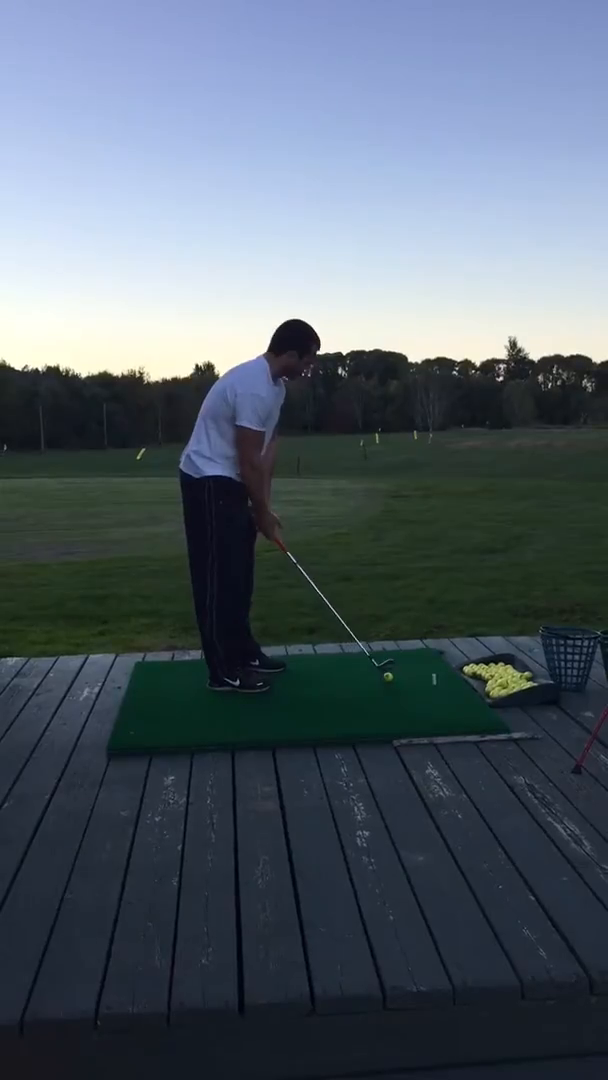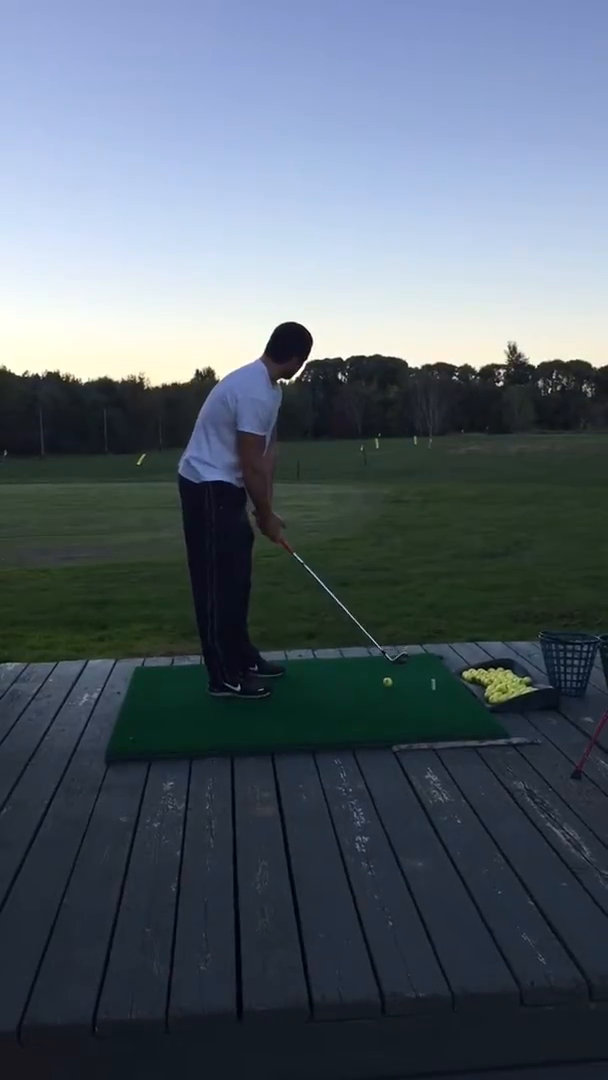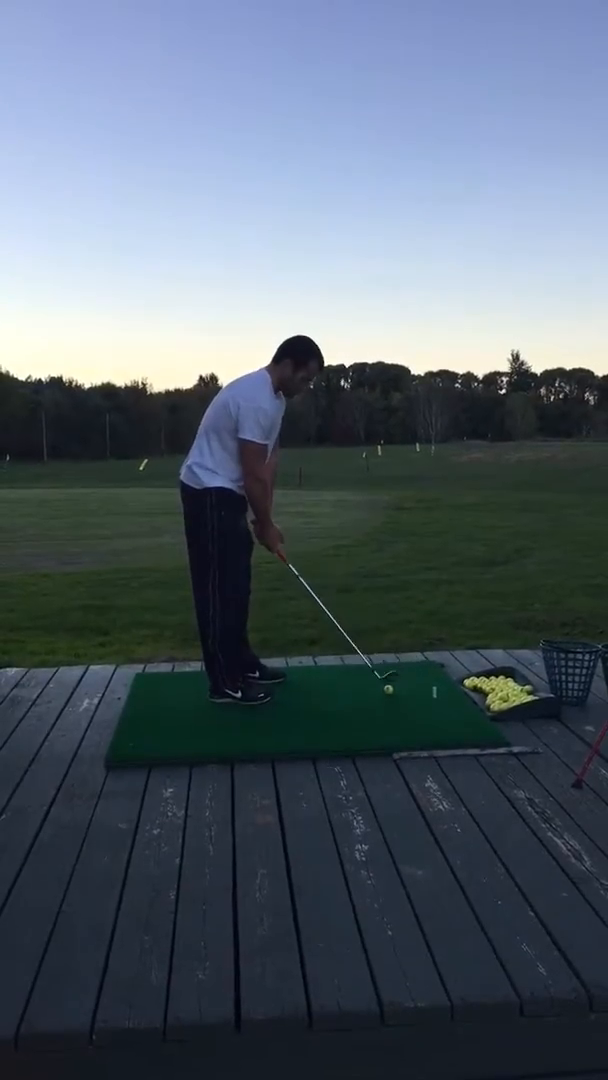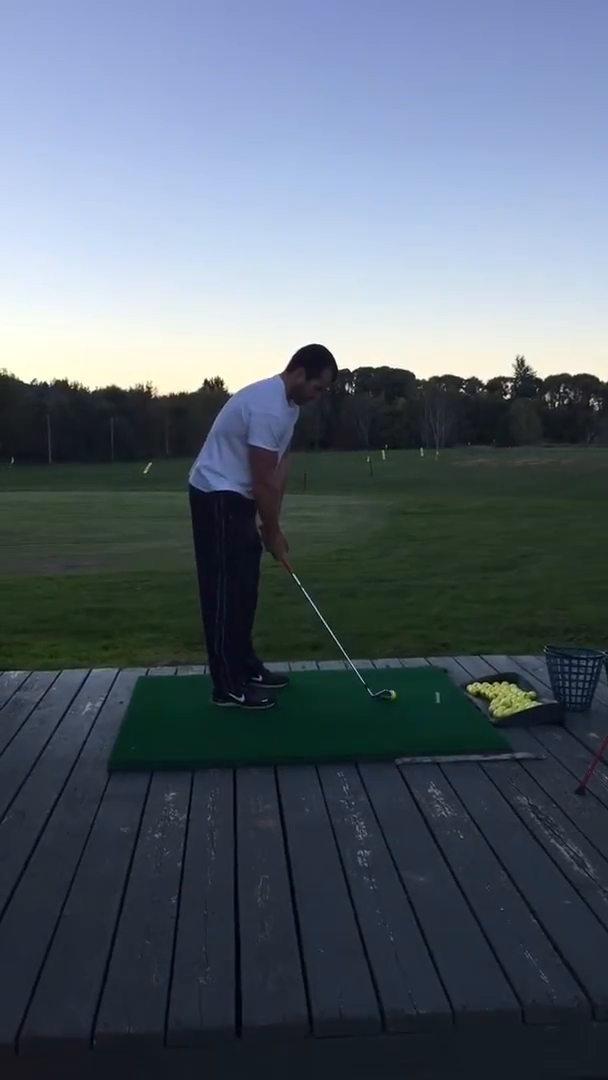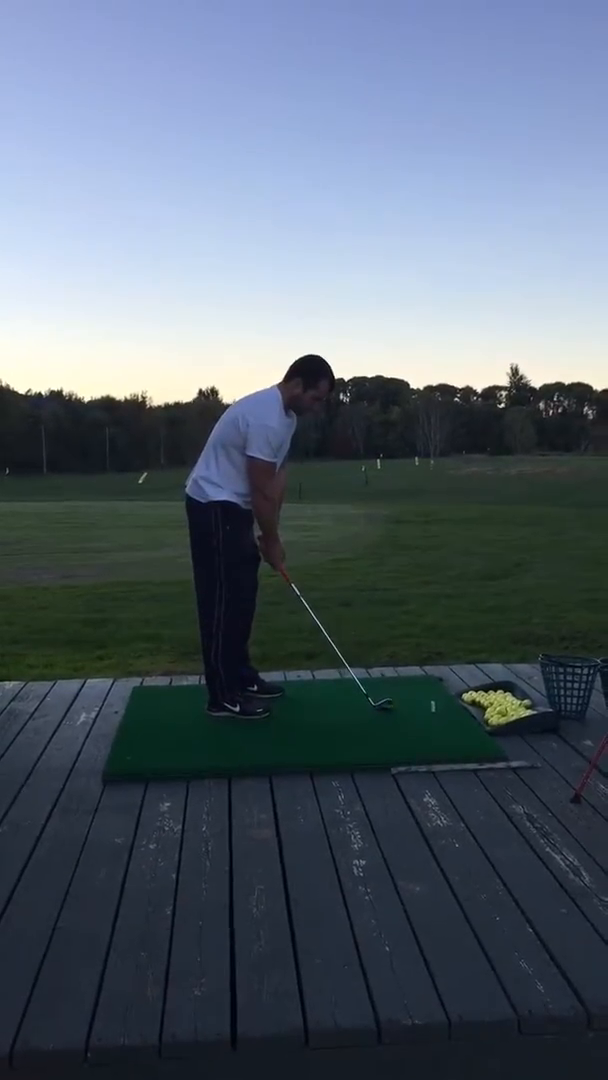
dt=0.7s
person 1, frame 1
left shoulder: (273, 385)
right shoulder: (254, 388)
left elbow: (267, 449)
right elbow: (250, 461)
left wrist: (264, 504)
right wrist: (263, 512)
left hip: (228, 482)
right hip: (209, 482)
left knee: (239, 571)
right knee: (220, 575)
left ankle: (244, 652)
right ankle: (224, 671)
person 1, frame 2
left shoulder: (267, 388)
right shoulder: (254, 393)
left elbow: (267, 453)
right elbow: (252, 465)
left wrist: (267, 507)
right wrist: (266, 516)
left hip: (224, 486)
right hip: (208, 487)
left knee: (237, 577)
right knee: (219, 581)
left ankle: (242, 658)
right ankle: (224, 677)
person 1, frame 3
left shoulder: (274, 397)
right shoulder: (256, 400)
left elbow: (268, 462)
right elbow: (254, 474)
left wrist: (265, 517)
right wrist: (266, 525)
left hip: (227, 493)
right hip: (209, 493)
left knee: (236, 583)
right knee: (219, 586)
left ankle: (242, 663)
right ankle: (224, 683)
person 1, frame 4
left shoulder: (286, 404)
right shoulder: (268, 407)
left elbow: (278, 469)
right elbow: (263, 480)
left wrist: (271, 524)
right wrist: (273, 533)
left hip: (235, 497)
right hip: (217, 496)
left knee: (244, 586)
right knee: (226, 590)
left ankle: (246, 667)
right ankle: (228, 686)
person 1, frame 5
left shoulder: (284, 415)
right shoulder: (266, 418)
left elbow: (276, 479)
right elbow: (262, 490)
left wrist: (270, 535)
right wrist: (272, 542)
left hip: (232, 507)
right hip: (214, 506)
left knee: (242, 595)
right knee: (223, 599)
left ankle: (241, 677)
right ankle: (223, 697)
